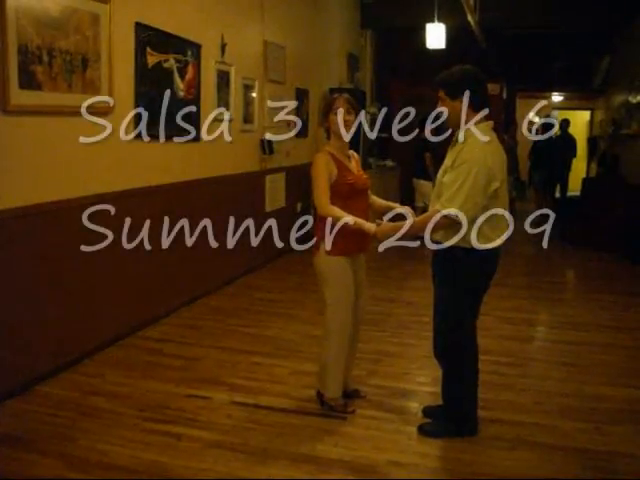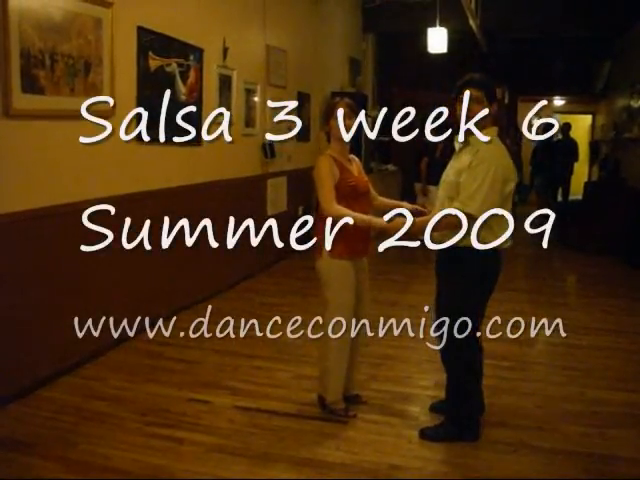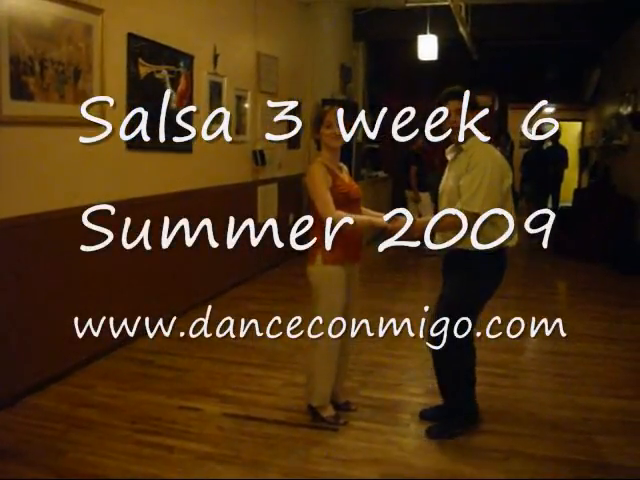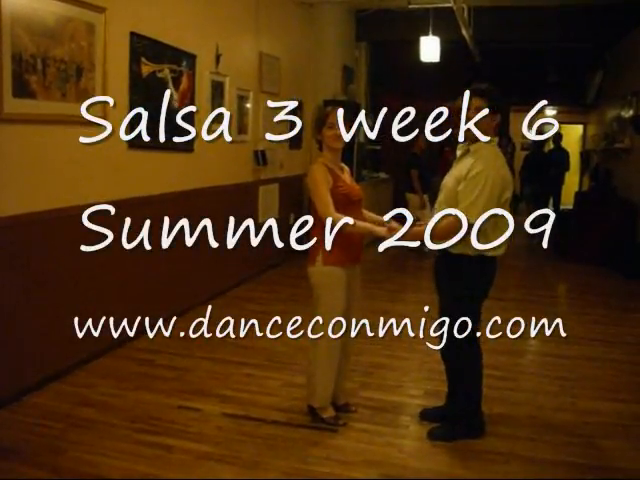
dt=0.7s
person 1, frame 1
left shoulder: (477, 152)
right shoulder: (473, 141)
left elbow: (448, 216)
left wrist: (397, 229)
right wrist: (414, 222)
left hip: (466, 257)
right hip: (460, 253)
left knee: (454, 338)
right knee: (451, 335)
left ankle: (460, 419)
right ankle: (455, 405)
person 1, frame 2
left shoulder: (491, 155)
right shoulder: (467, 147)
left elbow: (466, 215)
left wrist: (416, 226)
right wrist: (426, 217)
left hip: (473, 257)
right hip: (456, 253)
left knee: (459, 338)
right knee: (454, 333)
left ankle: (463, 421)
right ankle: (464, 400)
person 1, frame 3
left shoulder: (484, 158)
right shoulder: (456, 155)
left elbow: (467, 216)
left wrist: (419, 226)
right wrist: (423, 226)
left hip: (481, 259)
right hip: (461, 255)
left knee: (442, 334)
right knee: (455, 333)
left ankle: (462, 412)
right ankle: (459, 405)
person 1, frame 4
left shoulder: (488, 165)
right shoulder: (468, 153)
left elbow: (461, 223)
left wrist: (413, 233)
right wrist: (424, 231)
left hip: (470, 264)
right hip: (455, 259)
left knee: (461, 341)
right knee: (452, 339)
left ankle: (469, 419)
right ankle: (456, 406)
person 2, frame 1
left shoulder: (354, 157)
right shoulder: (324, 159)
left elbow: (366, 198)
right elbow: (324, 207)
left wrist: (394, 207)
right wrist: (366, 226)
left hip: (355, 249)
right hip: (332, 249)
left knee: (353, 318)
right knee: (339, 320)
left ankle: (343, 381)
right ankle: (329, 390)
person 2, frame 2
left shoulder: (355, 161)
right shoulder: (325, 162)
left elbow: (372, 198)
right elbow: (330, 209)
left wrist: (404, 206)
right wrist: (378, 222)
left hip: (357, 252)
right hip: (335, 253)
left knee: (355, 321)
right knee: (338, 323)
left ankle: (346, 386)
right ankle: (330, 395)
person 2, frame 3
left shoulder: (343, 168)
right shoulder: (317, 170)
right elbow: (330, 215)
left wrist: (386, 217)
right wrist: (379, 222)
left hip: (348, 258)
right hip: (327, 259)
right knee: (327, 330)
left ankle: (335, 393)
right ankle: (318, 401)
person 2, frame 4
left shoulder: (345, 169)
right shoulder: (319, 171)
right elbow: (330, 216)
left wrist: (385, 221)
right wrist: (374, 230)
left hip: (349, 259)
right hip: (328, 260)
left knee: (344, 330)
right knee: (328, 331)
left ankle: (336, 394)
right ankle: (319, 402)
